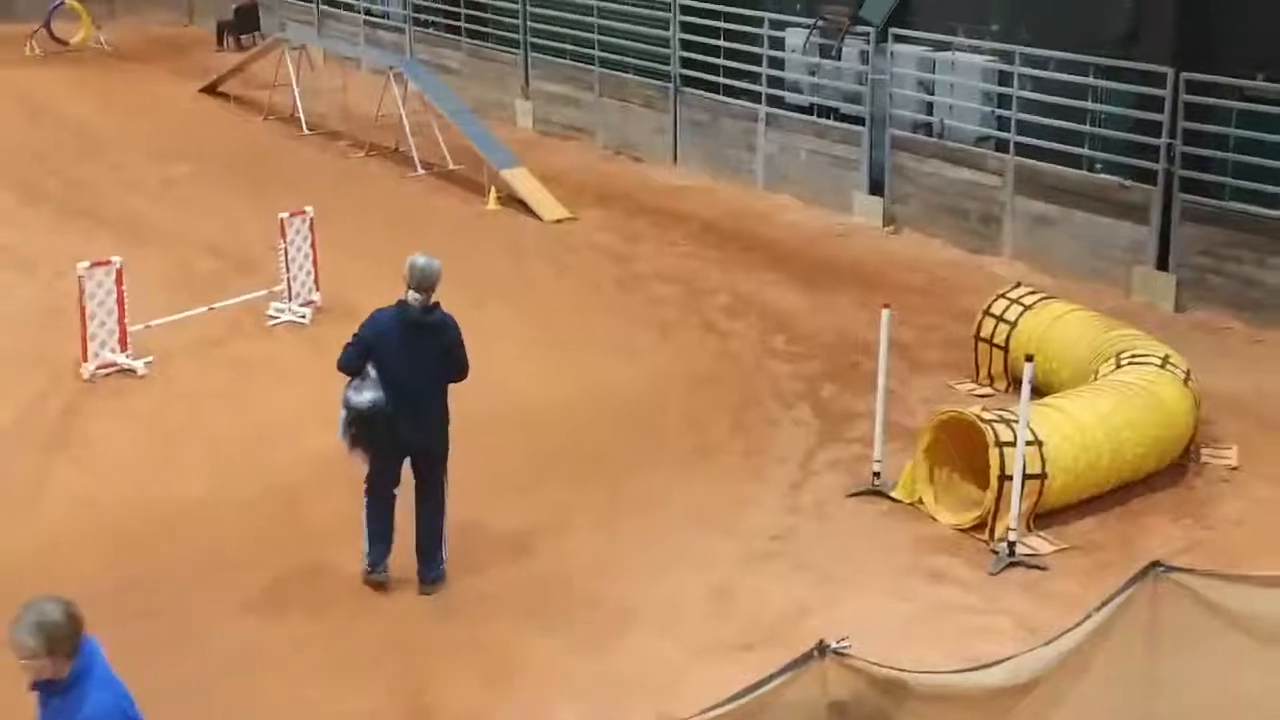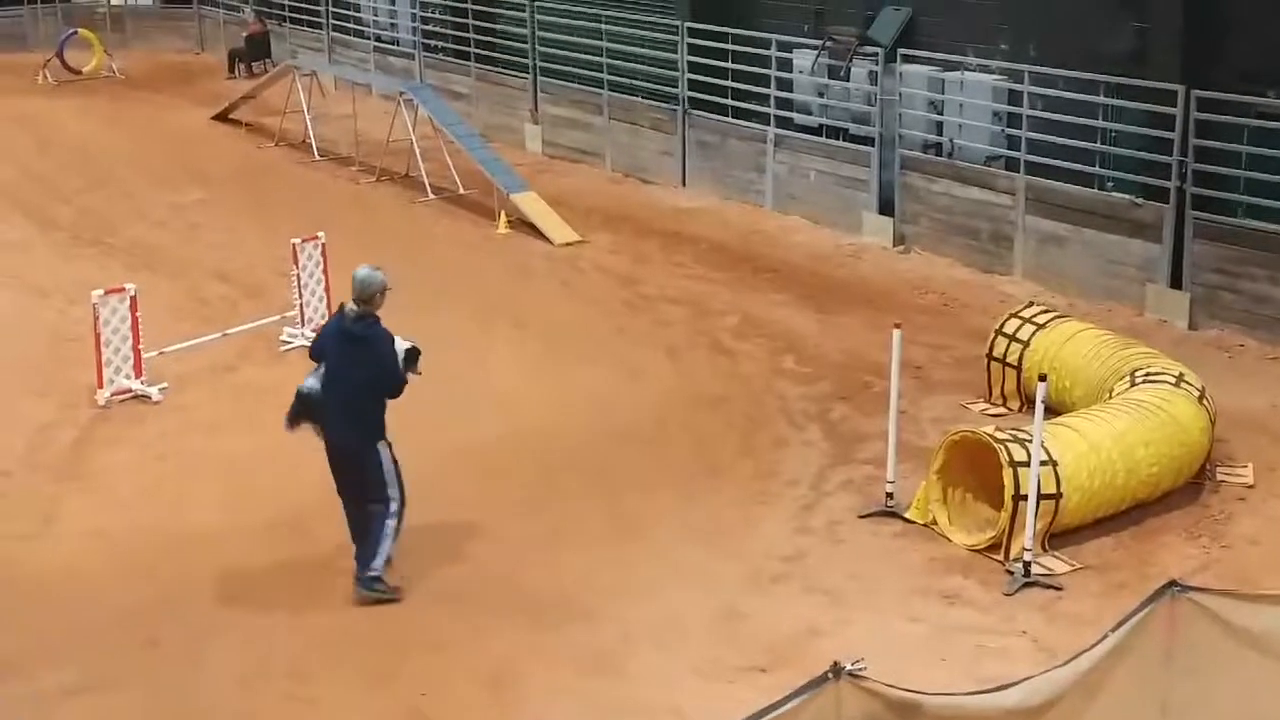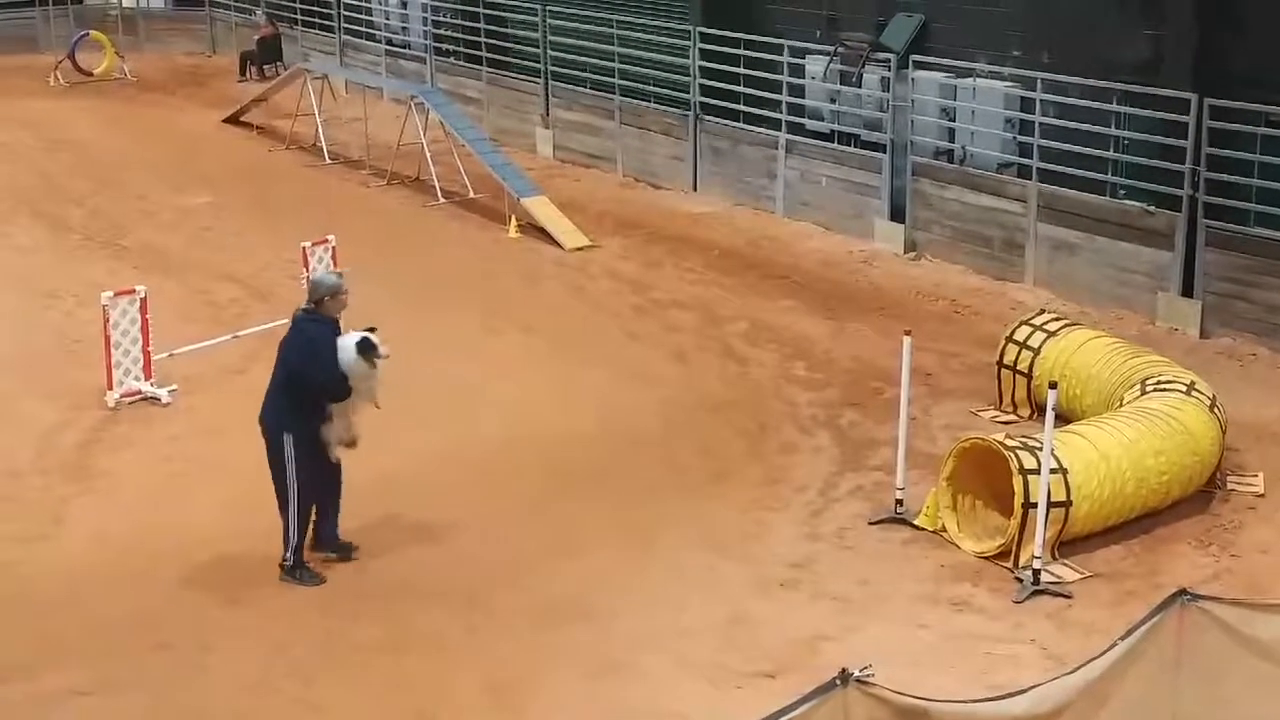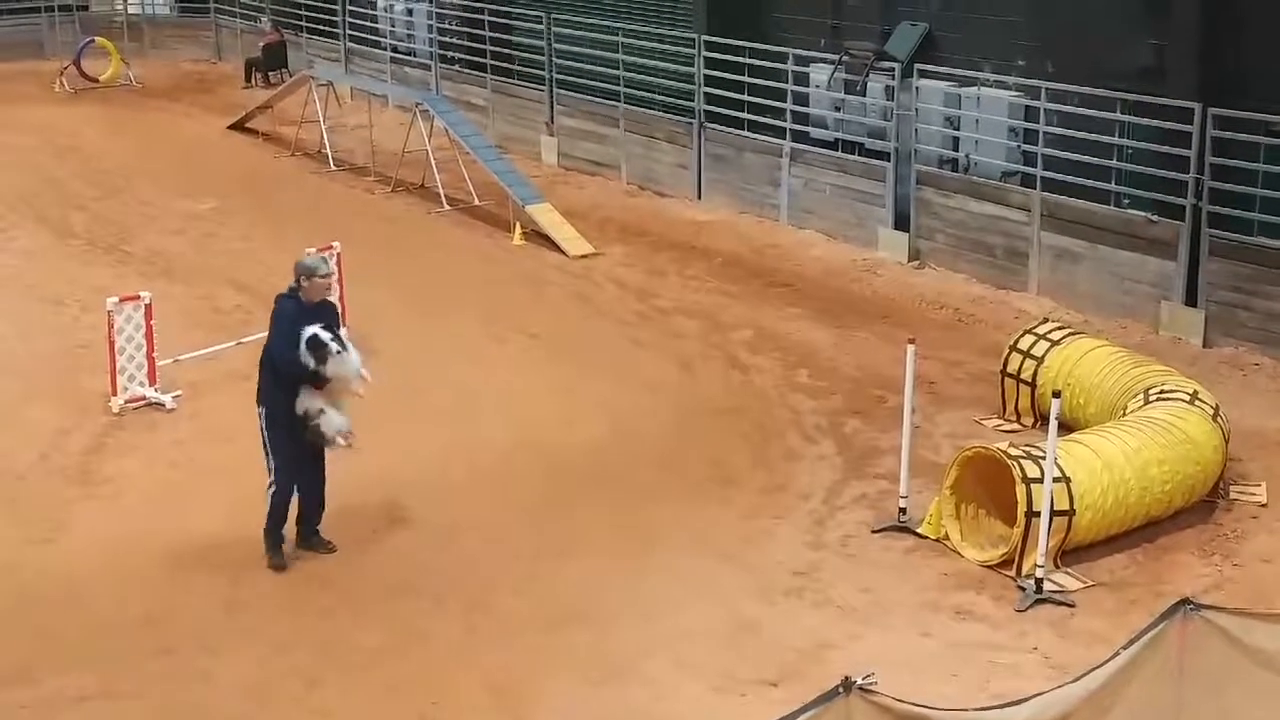
dt=0.5s
person 1, frame 1
left shoulder: (380, 321)
right shoulder: (445, 325)
left elbow: (347, 363)
right elbow: (459, 371)
left hip: (388, 426)
right hip: (431, 426)
left knee: (379, 490)
right knee: (431, 496)
left ankle: (376, 564)
right ankle: (430, 573)
person 1, frame 2
left shoulder: (335, 325)
right shoulder: (380, 338)
left elbow: (316, 354)
right elbow: (393, 388)
right wrist: (403, 368)
left hip: (333, 428)
right hip: (366, 432)
left knee: (353, 495)
right knee: (389, 500)
left ankle: (368, 562)
right ankle: (371, 577)
person 1, frame 3
left shoulder: (322, 326)
right shoulder: (313, 335)
left elbow: (326, 375)
right elbow: (330, 388)
right wrist: (350, 388)
left hip: (304, 417)
right hip: (286, 422)
left knee: (329, 473)
right knee: (297, 492)
left ankle: (327, 538)
right ankle: (292, 564)
person 1, frame 4
left shoulder: (328, 311)
right shoulder: (286, 312)
right elbow: (284, 361)
left wrist: (328, 376)
right wrist: (320, 378)
right hip: (278, 402)
left knee: (313, 470)
right knee: (284, 472)
left ankle: (308, 531)
right ankle: (273, 539)
